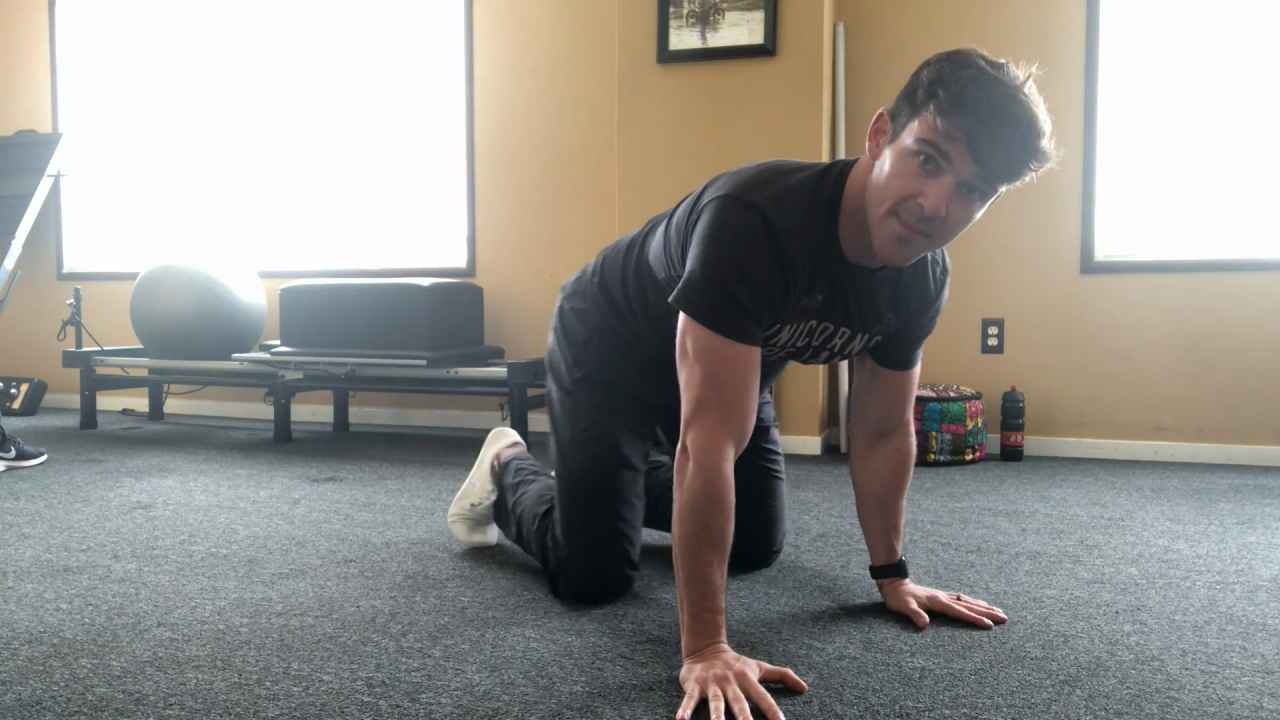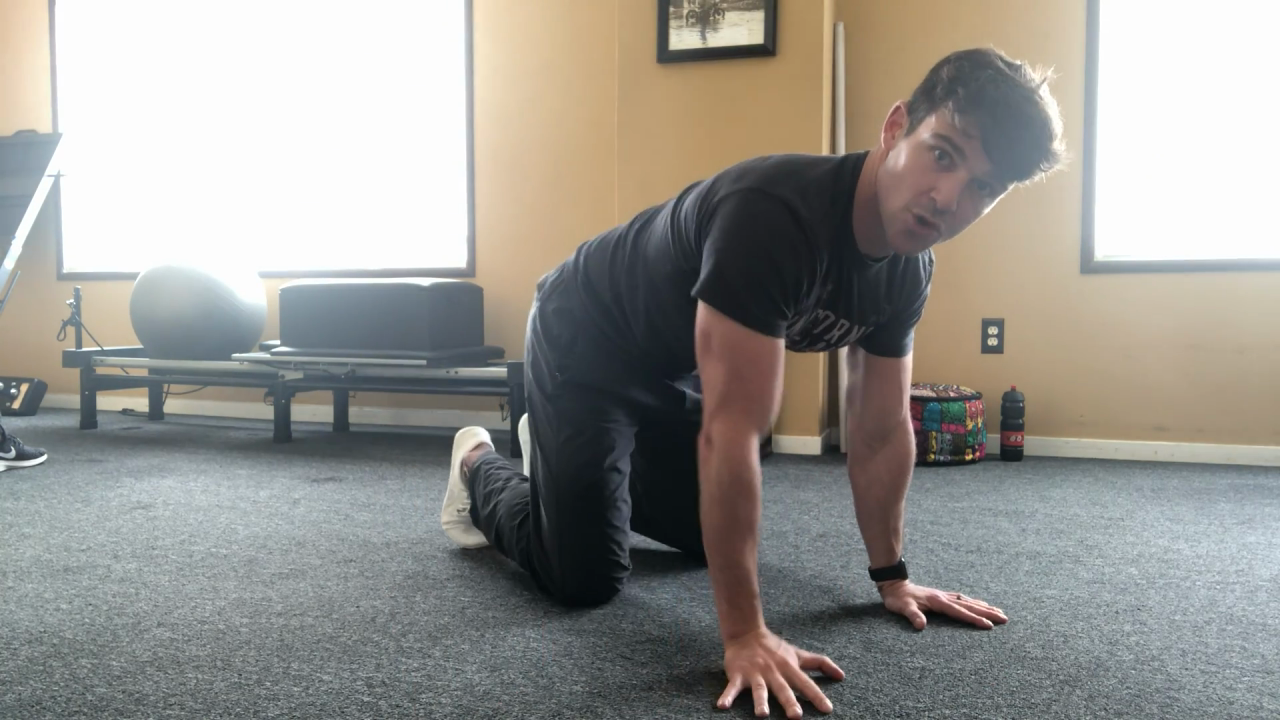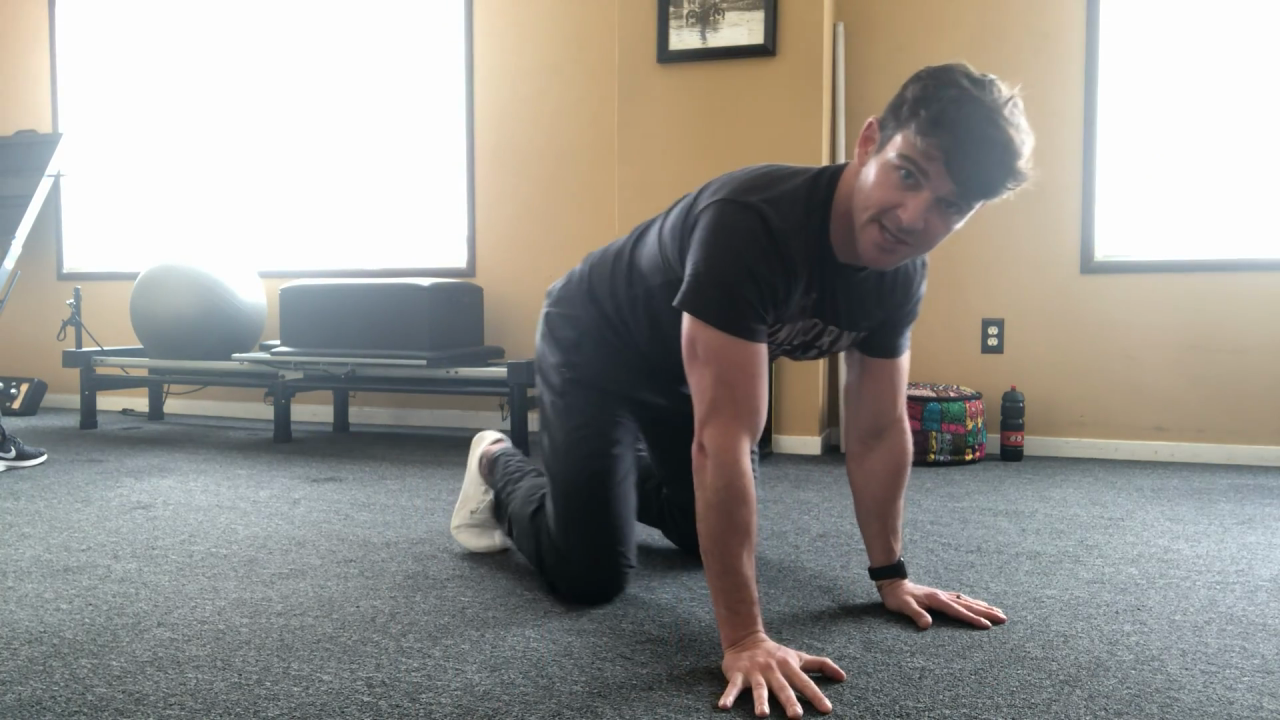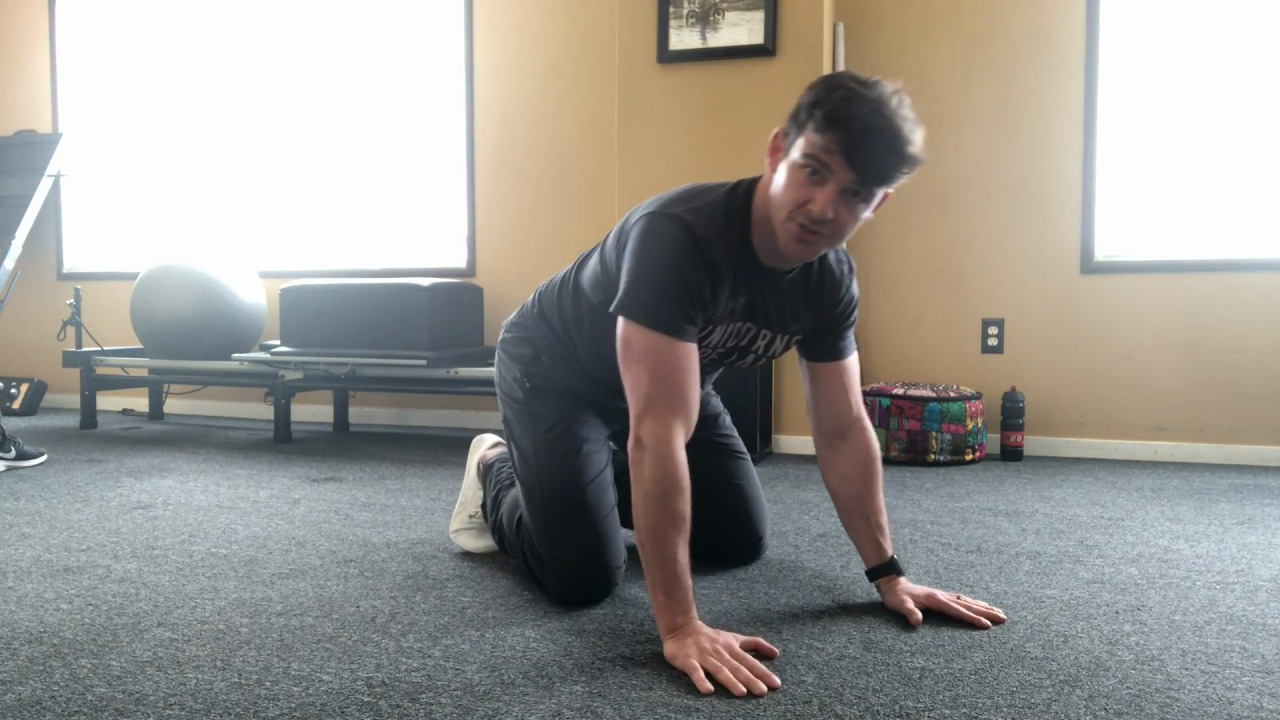
dt=0.5s
person 1, frame 1
left shoulder: (921, 276)
right shoulder: (756, 221)
left elbow: (883, 432)
right elbow: (711, 442)
left wrist: (891, 573)
right wrist: (705, 649)
left hip: (727, 363)
right hip: (609, 345)
left knee: (757, 548)
right knee: (594, 575)
left ankle: (638, 476)
right ankle: (506, 468)
person 1, frame 2
left shoulder: (906, 268)
right shoulder: (774, 215)
left elbow: (880, 432)
right elbow: (731, 436)
left wrist: (890, 576)
right wrist: (747, 638)
left hip: (678, 361)
right hip: (584, 339)
left knee: (715, 534)
right knee: (587, 578)
left ankle: (582, 459)
right ankle: (480, 470)
person 1, frame 3
left shoulder: (898, 273)
right shoulder: (751, 225)
left elbow: (878, 431)
right elbow: (724, 440)
left wrist: (891, 576)
right wrist: (743, 640)
left hip: (686, 367)
right hip: (593, 347)
left knee: (711, 534)
right knee: (593, 576)
left ankle: (620, 456)
right ankle: (500, 466)
person 1, frame 4
left shoulder: (828, 278)
right shoulder: (678, 236)
left elbow: (843, 431)
right elbow: (657, 434)
left wrist: (888, 574)
right wrist: (680, 626)
left hip: (663, 379)
right hip: (554, 371)
left knee: (743, 539)
right knee: (585, 575)
left ankle: (608, 480)
right ankle: (496, 473)
